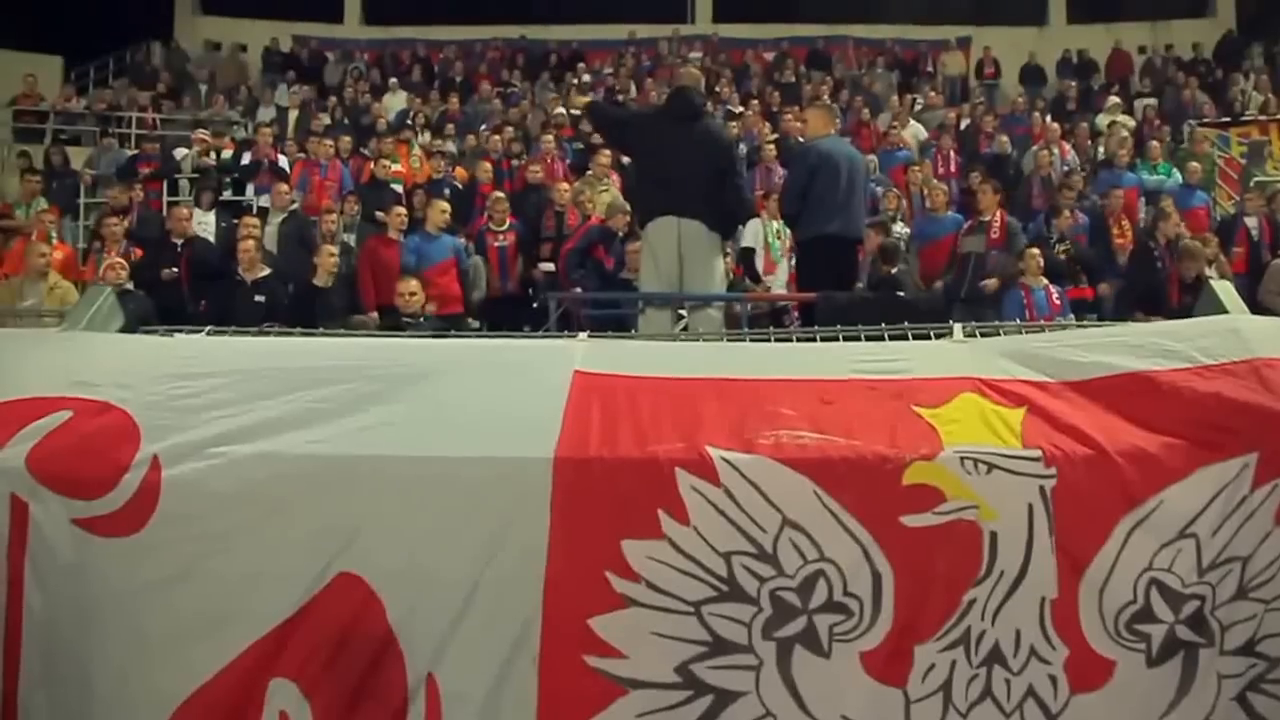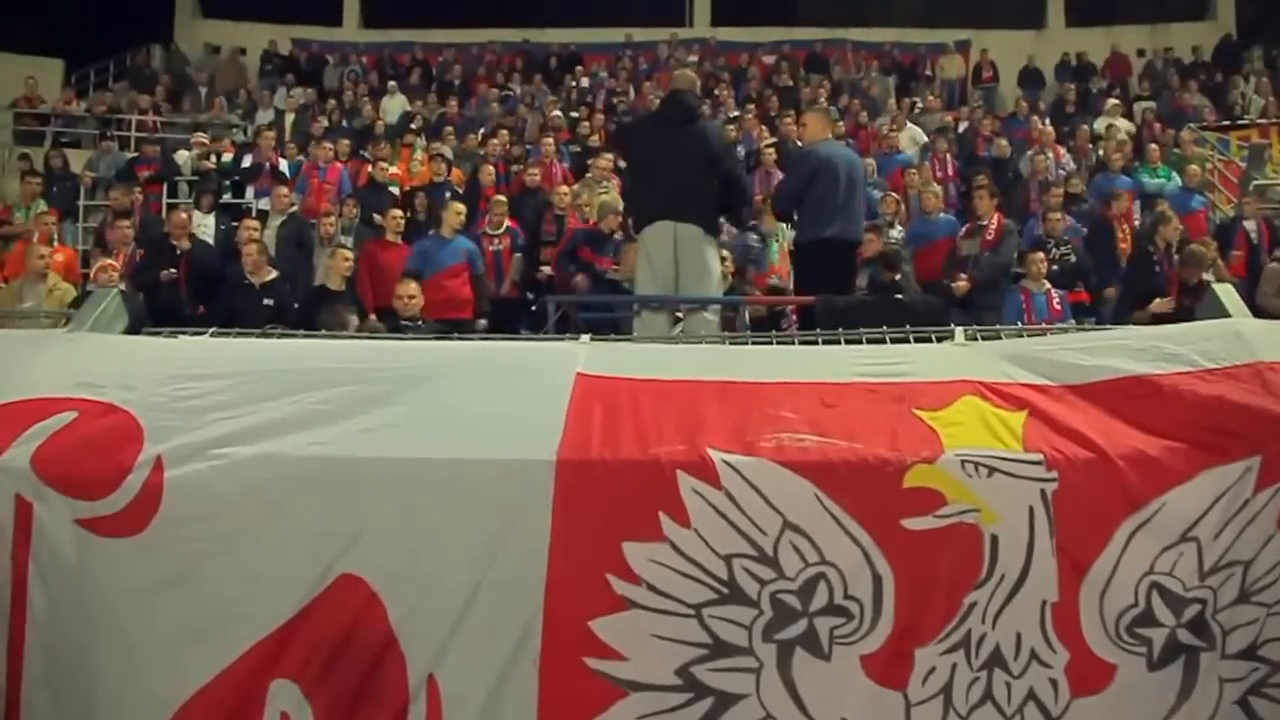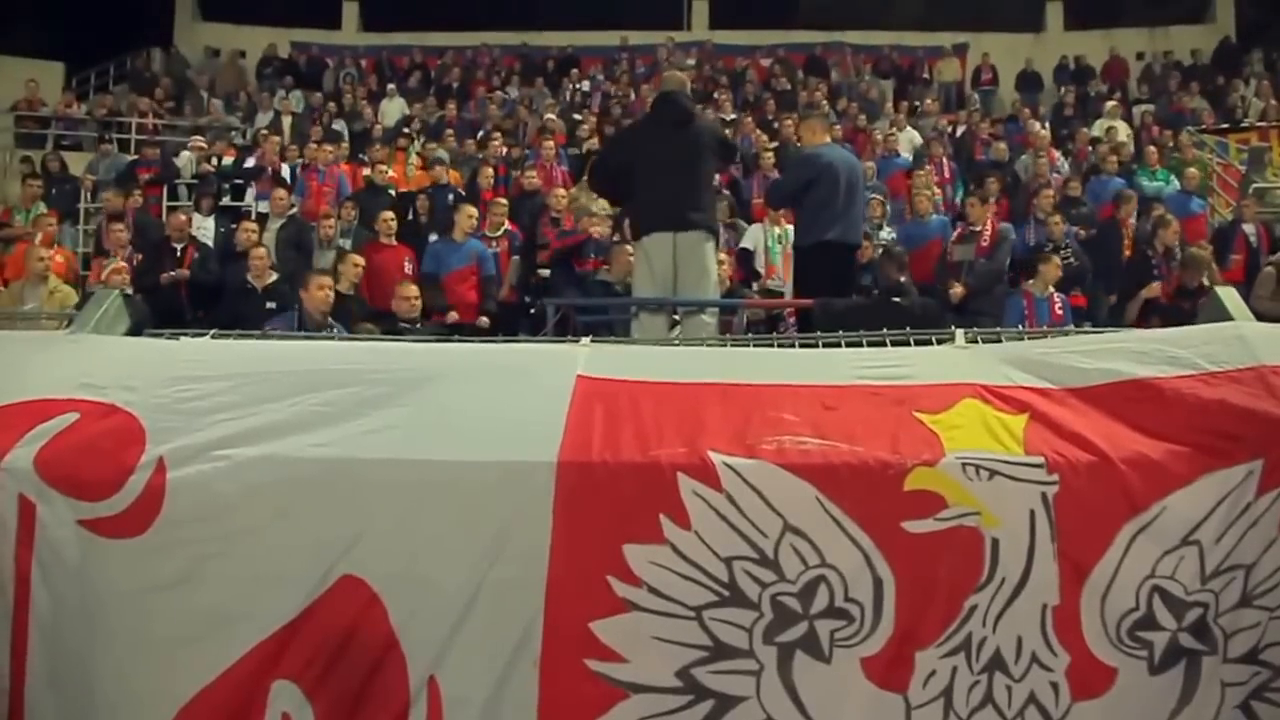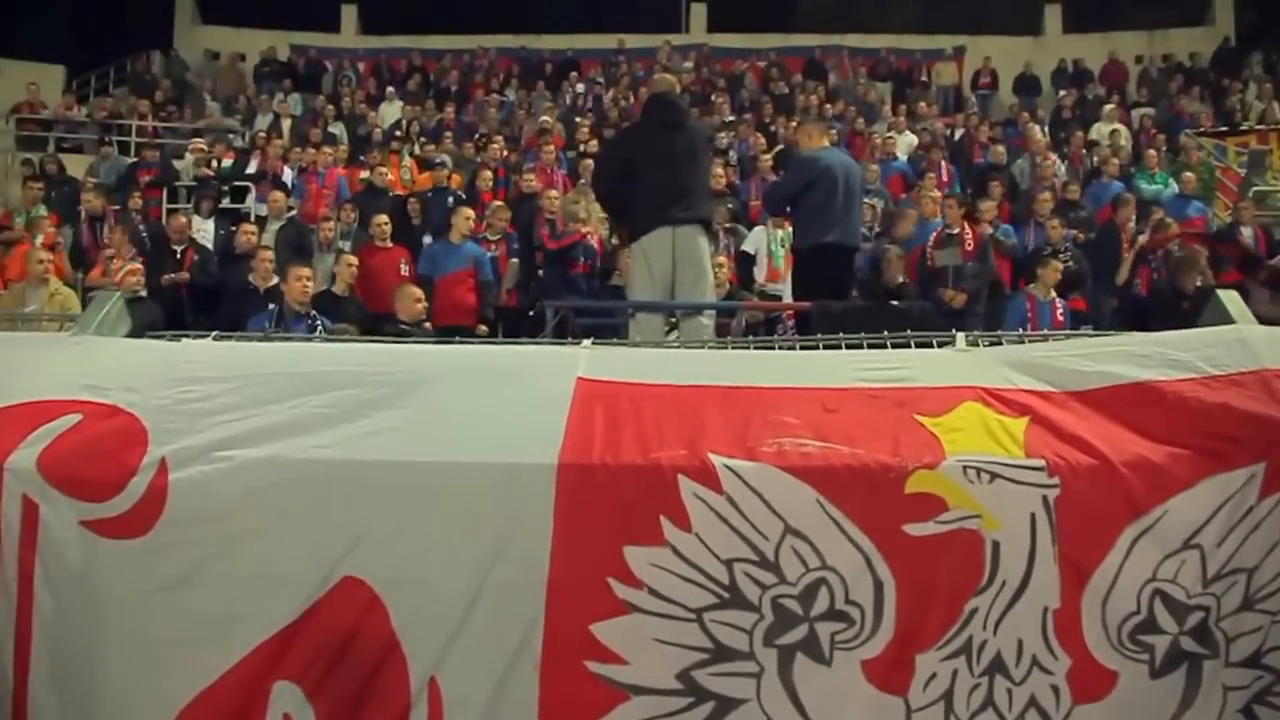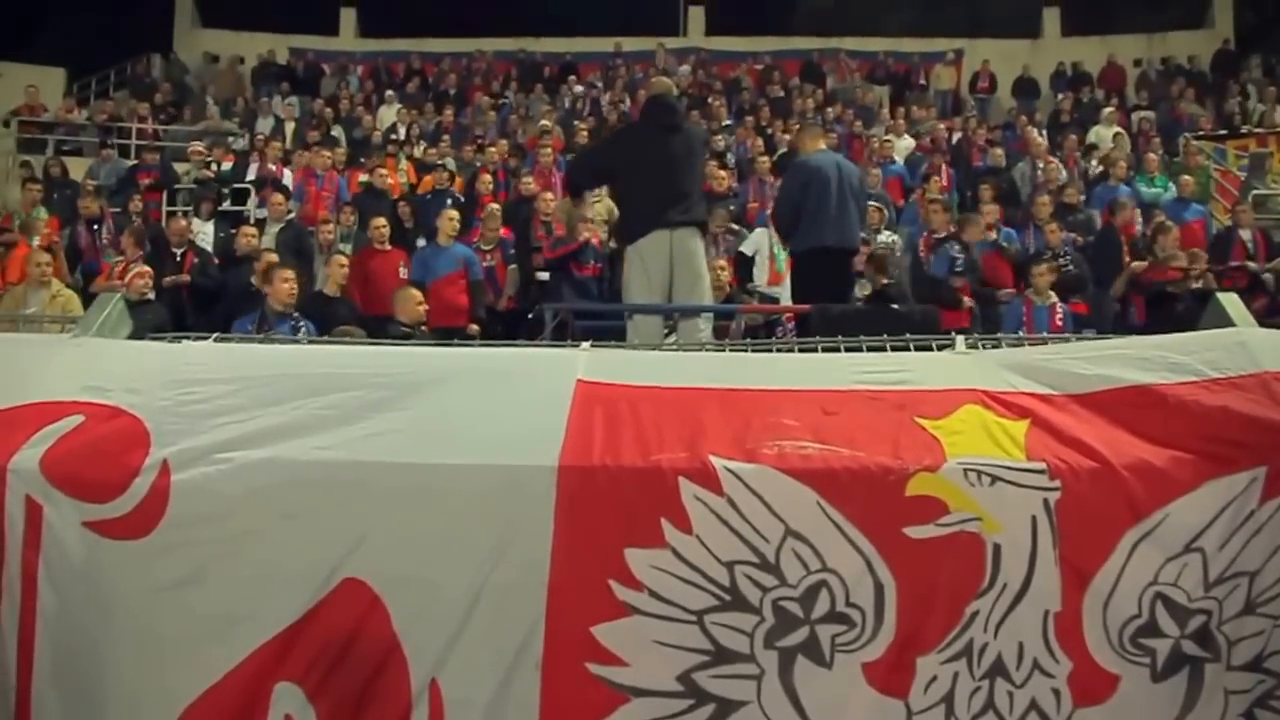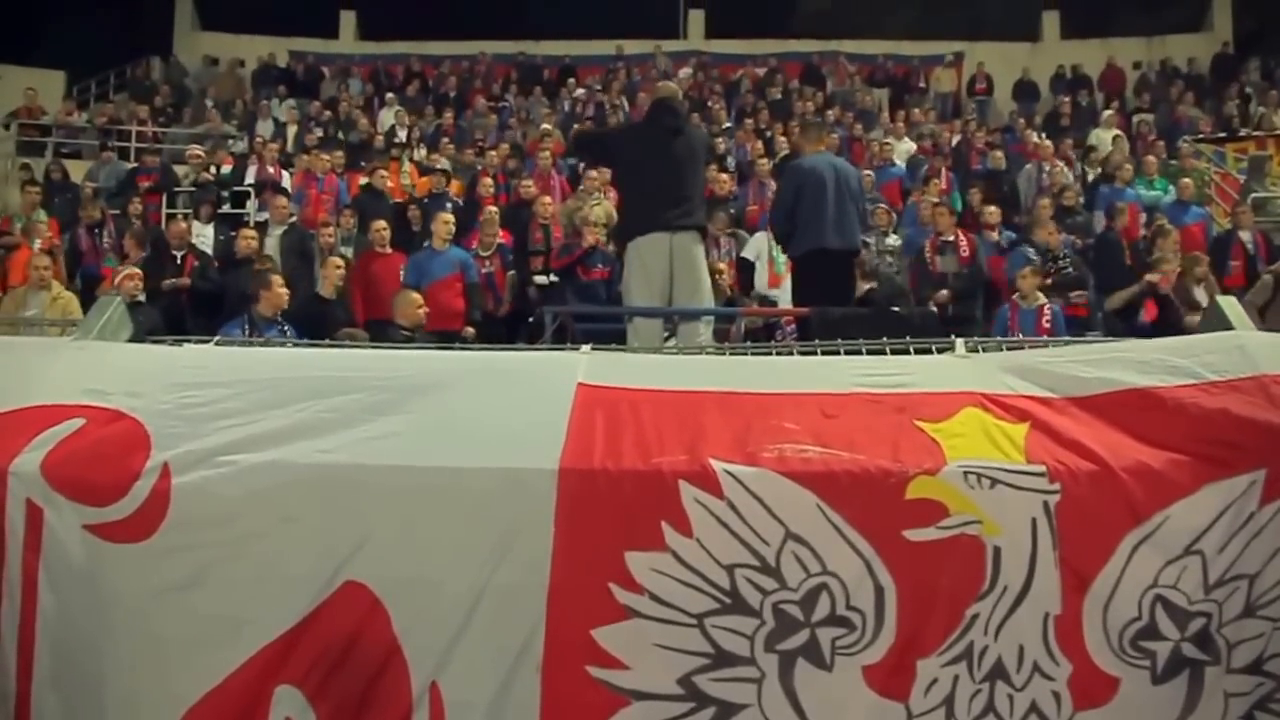
dt=0.4s
person 1, frame 1
left shoulder: (646, 124)
right shoulder: (716, 133)
left elbow: (610, 119)
right elbow: (733, 186)
left wrist: (589, 105)
right wrist: (731, 224)
left hip: (659, 221)
right hip: (704, 224)
left knee: (655, 303)
right knee: (706, 303)
person 1, frame 2
left shoulder: (639, 130)
right shoulder: (711, 133)
left elbow: (620, 141)
right elbow: (735, 184)
right wrist: (721, 212)
left hip: (654, 225)
right hip: (698, 226)
left knee: (652, 305)
right knee: (703, 305)
person 1, frame 3
left shoulder: (633, 135)
right shoulder: (707, 131)
left elbow: (599, 177)
right elbow: (729, 157)
left wrist: (630, 199)
left hip: (651, 228)
right hip: (696, 227)
left knee: (650, 309)
right knee: (701, 309)
person 1, frame 4
left shoulder: (631, 136)
right shoulder: (700, 133)
left elbow: (604, 182)
left wrist: (622, 219)
left hip: (648, 228)
right hip: (692, 227)
left knee: (646, 310)
right knee: (698, 309)
person 1, frame 5
left shoulder: (626, 137)
right shoulder: (695, 136)
left elbow: (580, 171)
left wrist: (578, 194)
left hip: (643, 230)
right hip: (687, 230)
left knee: (643, 312)
right knee: (695, 311)
person 1, frame 6
left shoulder: (628, 137)
right shoulder: (699, 139)
left elbow: (582, 143)
left wrist: (581, 138)
left hip: (644, 233)
right hip: (687, 232)
left knee: (644, 314)
right knee: (695, 313)
person 2, frame 1
left shoulder: (810, 151)
right shoulder: (857, 156)
left elbow: (790, 197)
right elbow: (864, 199)
left wrist: (796, 226)
left hip: (817, 239)
right hip: (850, 238)
left knee: (814, 308)
person 2, frame 2
left shoulder: (808, 155)
right shoulder: (854, 158)
left elbow: (783, 199)
left wrist: (792, 219)
left hip: (816, 242)
right hip: (849, 240)
left knee: (812, 310)
person 2, frame 3
left shoulder: (809, 158)
right shoulder: (854, 162)
left elbow: (774, 196)
left wrist: (793, 203)
left hip: (815, 245)
right hip: (848, 243)
left knee: (811, 313)
person 2, frame 4
left shoulder: (807, 161)
right shoulder: (852, 165)
left elbow: (772, 199)
left wrist: (788, 212)
left hip: (814, 247)
right hip: (847, 246)
left knee: (810, 316)
person 2, frame 5
left shoulder: (803, 165)
right shoulder: (852, 169)
left elbow: (782, 212)
right elbow: (861, 211)
left wrist: (789, 236)
left hip: (812, 251)
right hip: (846, 249)
left knee: (810, 319)
person 2, frame 6
left shoulder: (798, 168)
right shoulder: (850, 170)
left elbow: (779, 217)
right elbow: (862, 214)
left wrist: (790, 244)
left hip: (811, 255)
right hip: (846, 253)
left knee: (810, 322)
